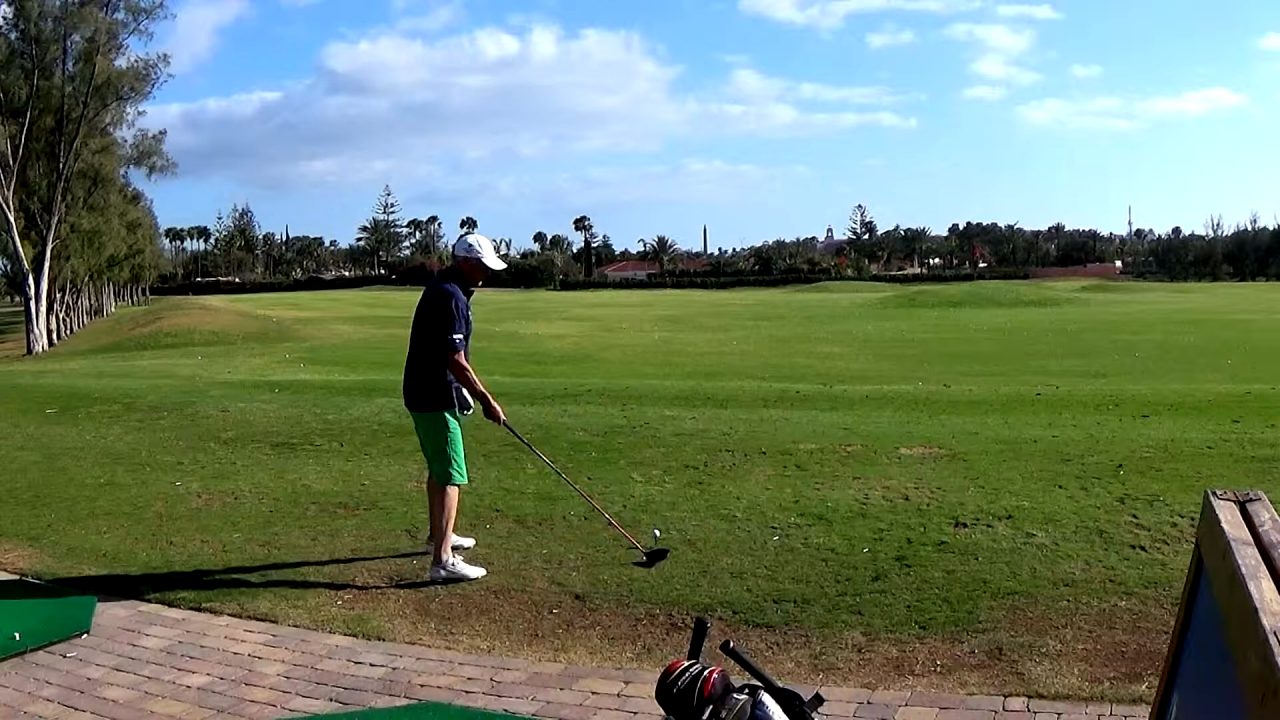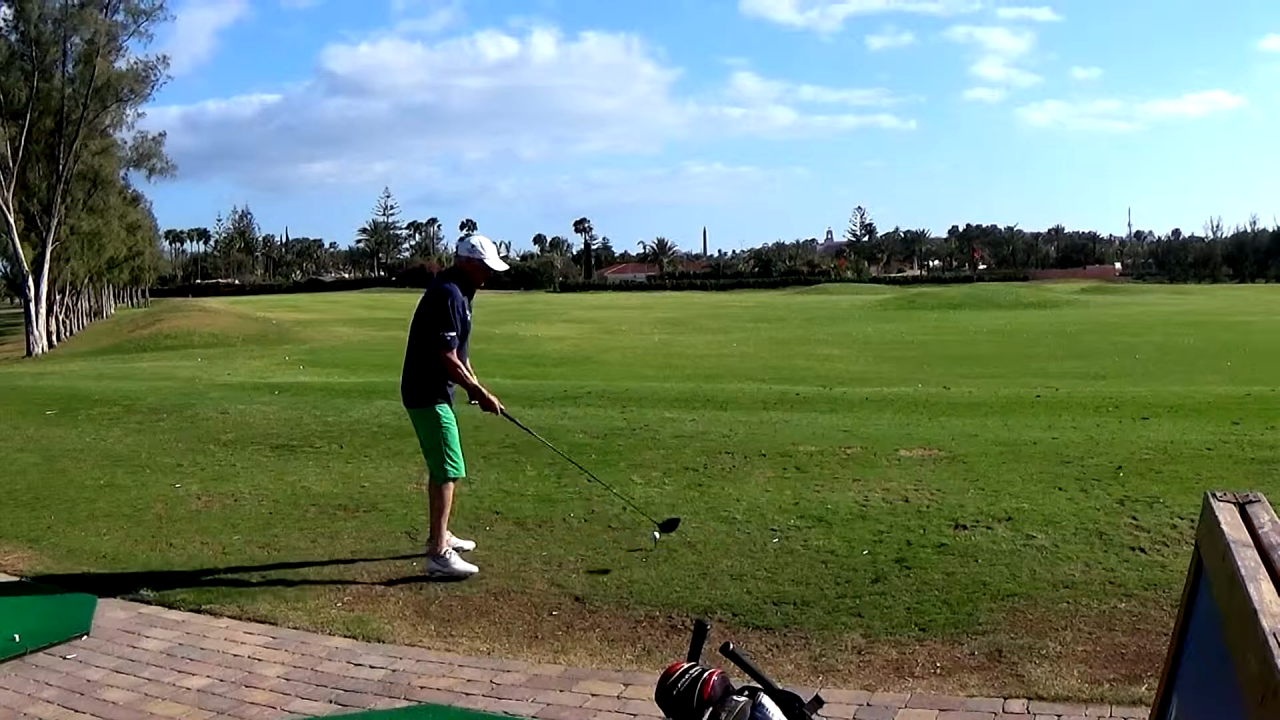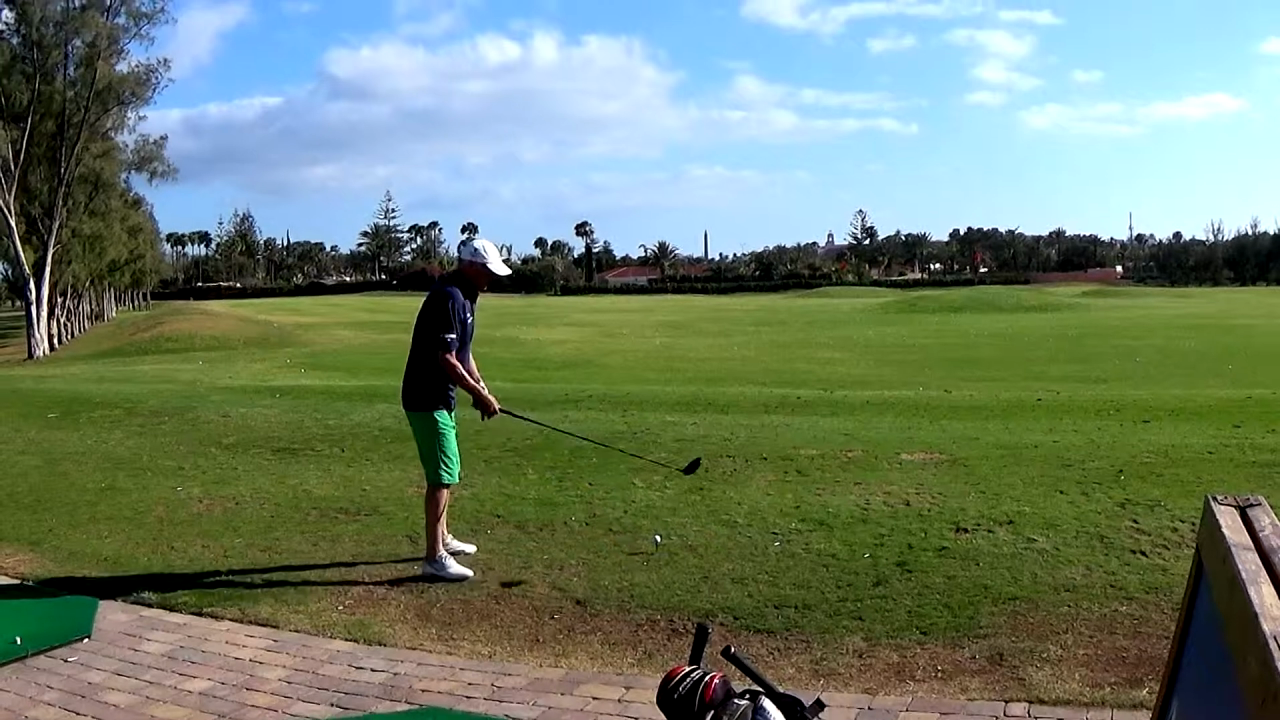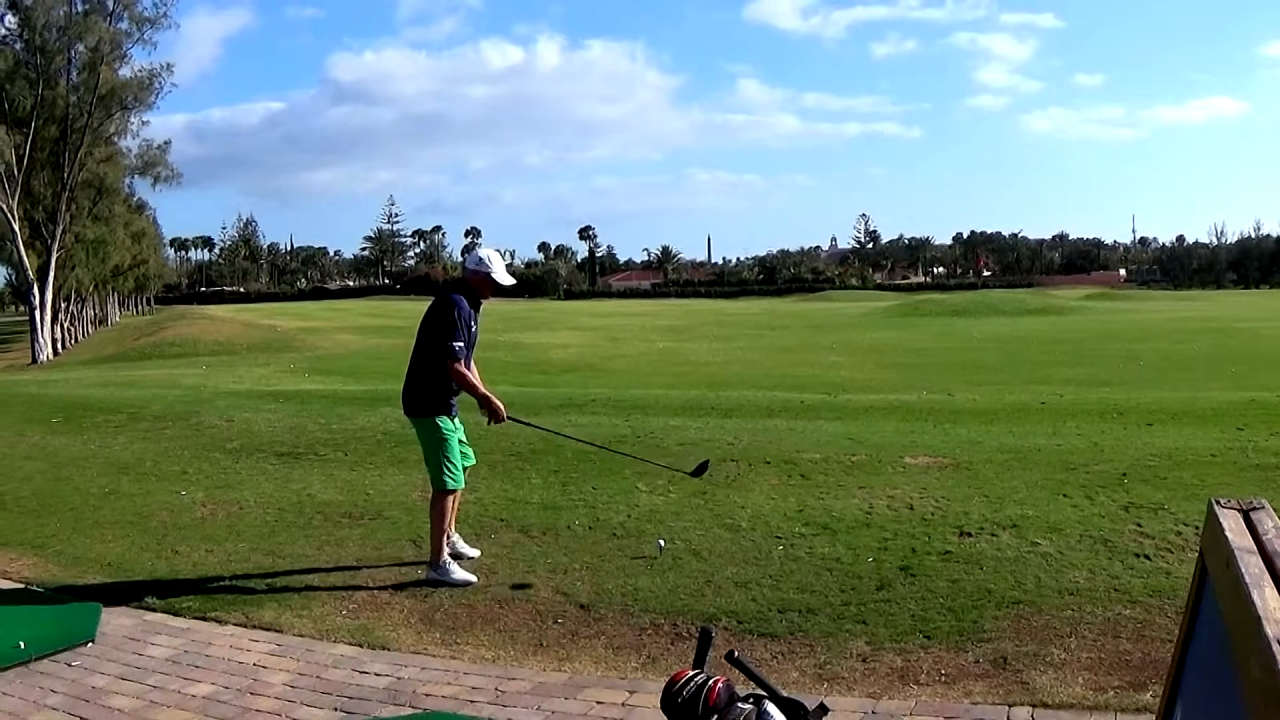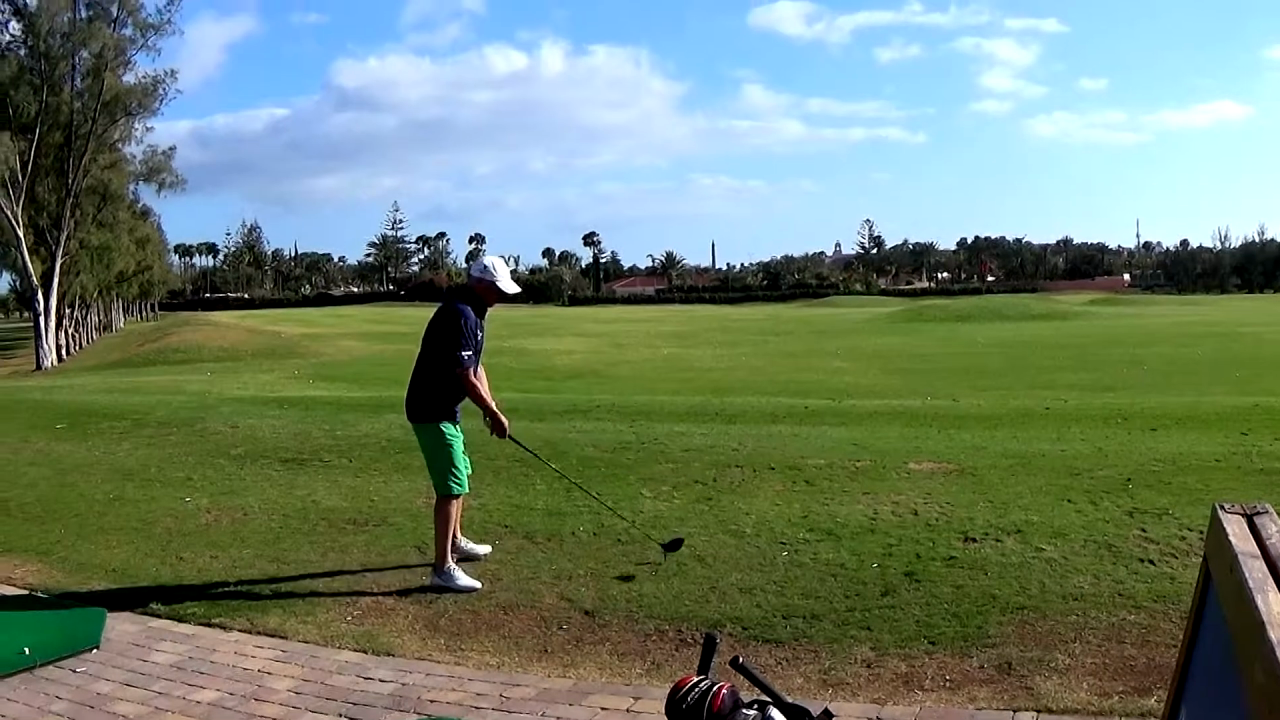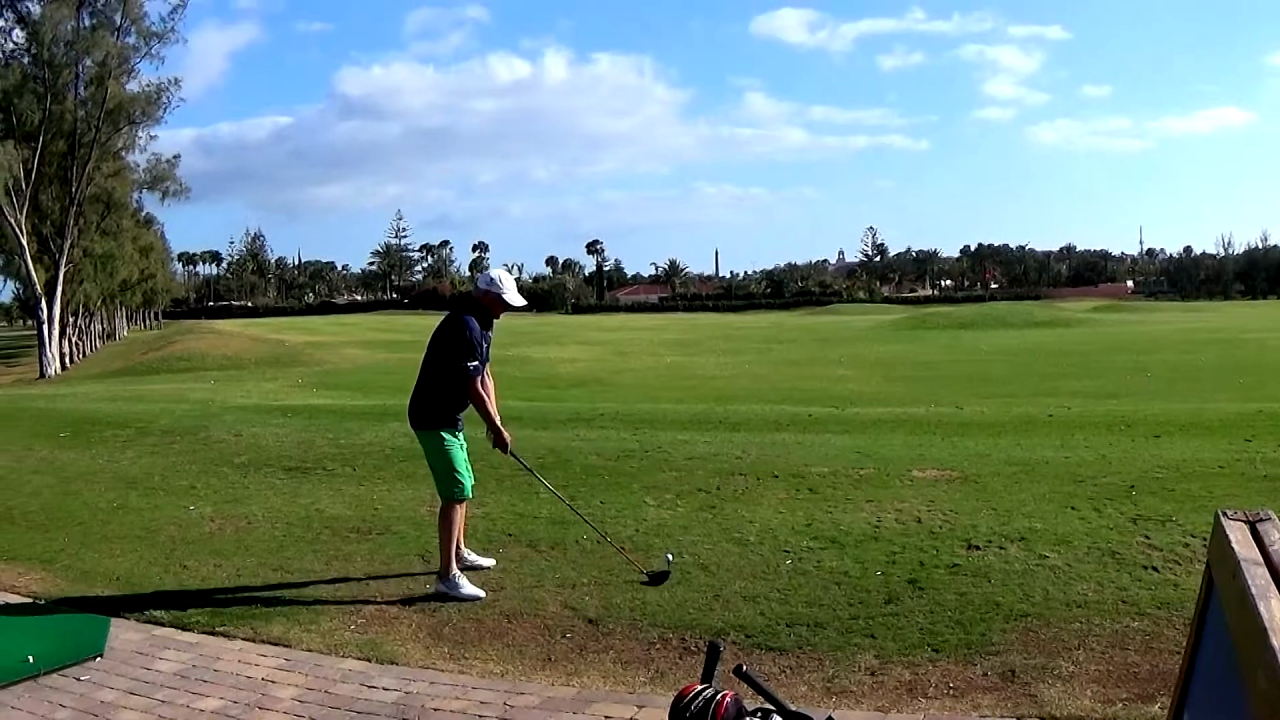
dt=0.2s
person 1, frame 1
left shoulder: (443, 288)
right shoulder: (451, 297)
right elbow: (456, 361)
left wrist: (461, 390)
right wrist: (487, 400)
left hip: (422, 392)
right hip: (434, 397)
left knee: (439, 468)
right knee: (451, 475)
left ankle: (439, 536)
right ankle: (443, 559)
person 1, frame 2
left shoulder: (454, 291)
right shoulder: (448, 296)
right elbow: (447, 358)
left wrist: (472, 381)
right wrist: (481, 393)
left hip: (430, 391)
right hip: (428, 394)
left knee: (440, 468)
right knee: (448, 470)
left ankle: (439, 536)
right ankle: (439, 553)
person 1, frame 3
left shoulder: (462, 295)
right shoulder: (449, 298)
right elbow: (447, 360)
left wrist: (480, 385)
right wrist: (480, 395)
left hip: (437, 396)
right hip: (428, 399)
left knee: (446, 472)
right knee: (442, 476)
left ankle: (442, 538)
right ankle: (434, 557)
person 1, frame 4
left shoulder: (466, 303)
right shoulder: (454, 306)
left elbow: (464, 360)
right elbow: (455, 369)
left wrist: (485, 396)
right wrist: (489, 399)
left hip: (440, 400)
right hip: (429, 404)
left knee: (461, 465)
right knee: (447, 481)
left ankle: (449, 537)
right ankle: (438, 561)
person 1, frame 5
left shoulder: (471, 311)
right shoulder: (460, 315)
left elbow: (475, 367)
right elbow: (466, 378)
left wrist: (491, 408)
right wrist: (493, 413)
left hip: (443, 406)
right hip: (432, 410)
left knee: (458, 477)
right knee: (452, 486)
left ankle: (455, 541)
right ankle: (443, 568)
person 1, frame 6
left shoulder: (481, 322)
right shoulder: (465, 326)
left elbow: (484, 376)
right elbow: (474, 389)
left wrist: (496, 421)
right wrist: (497, 428)
left hip: (446, 415)
right hip: (433, 418)
left knee: (461, 488)
right knee: (456, 493)
left ankle: (458, 553)
right ankle: (448, 575)
